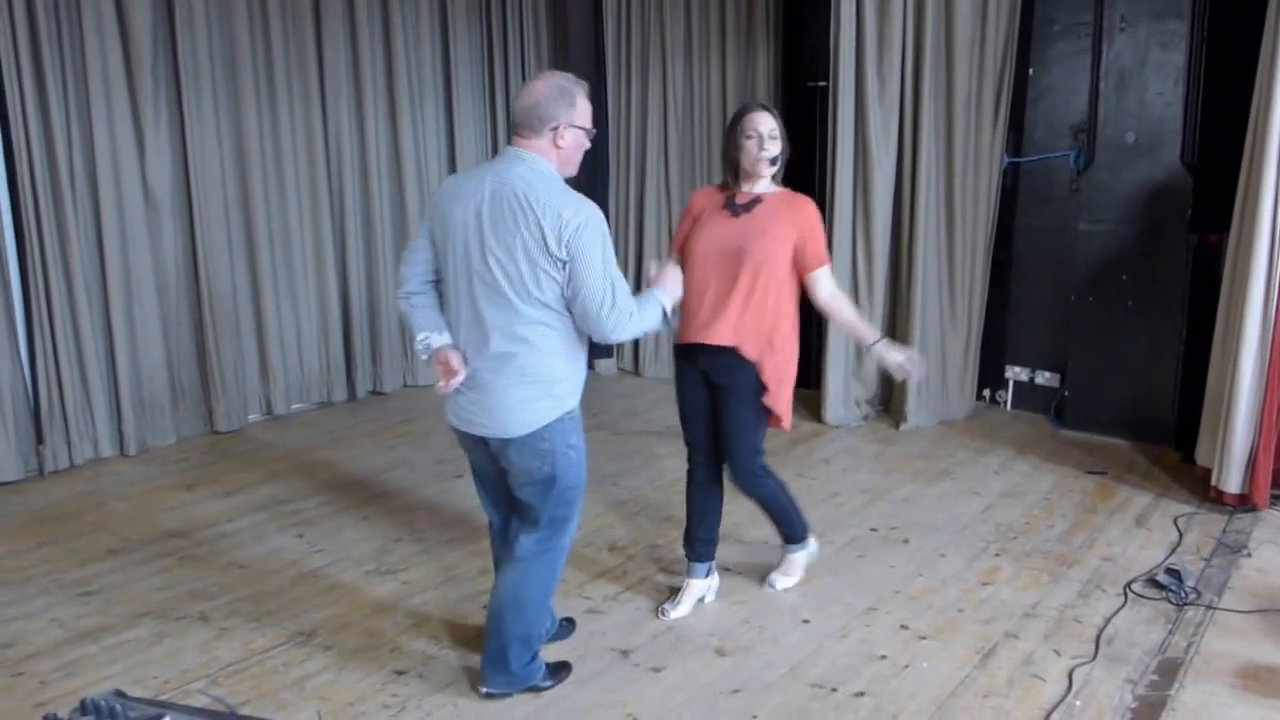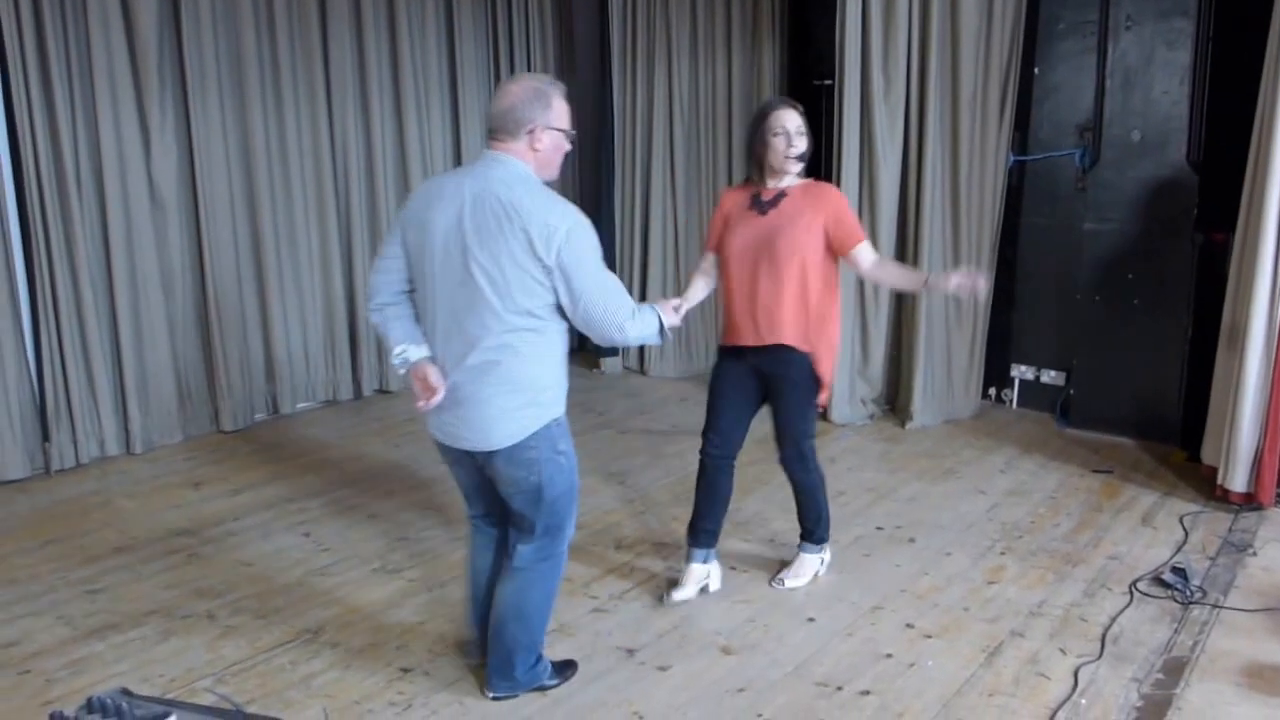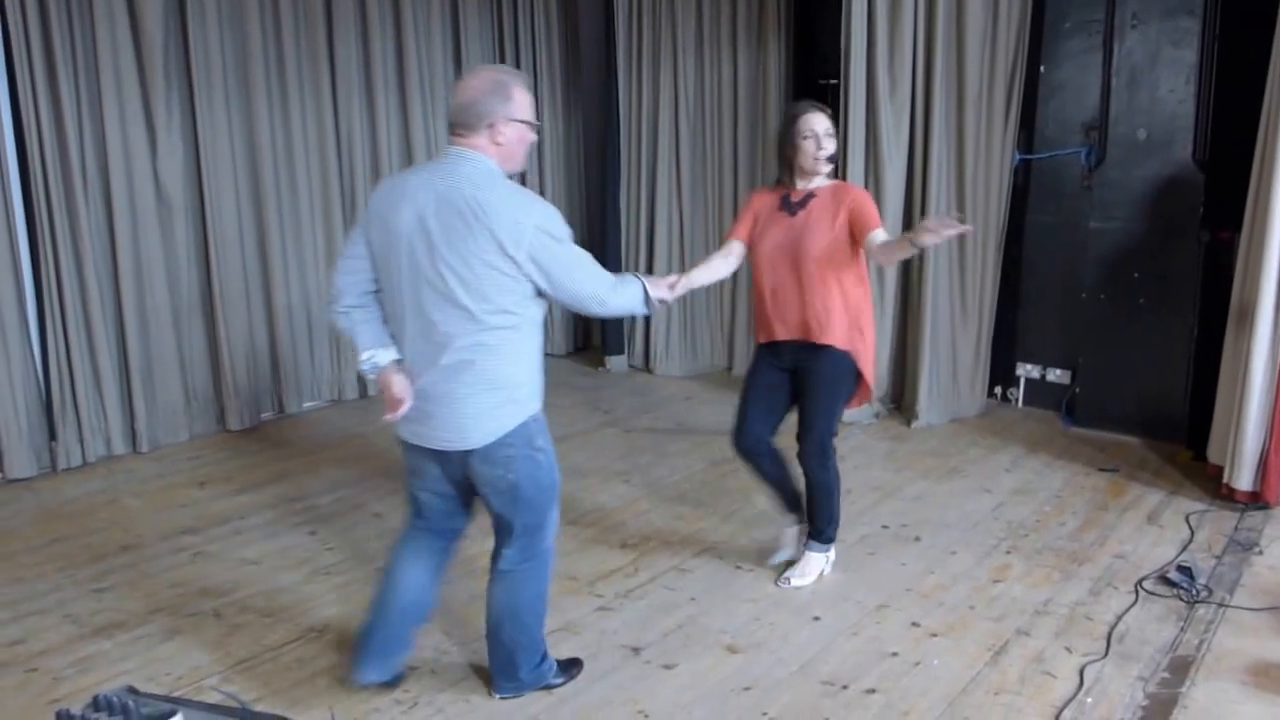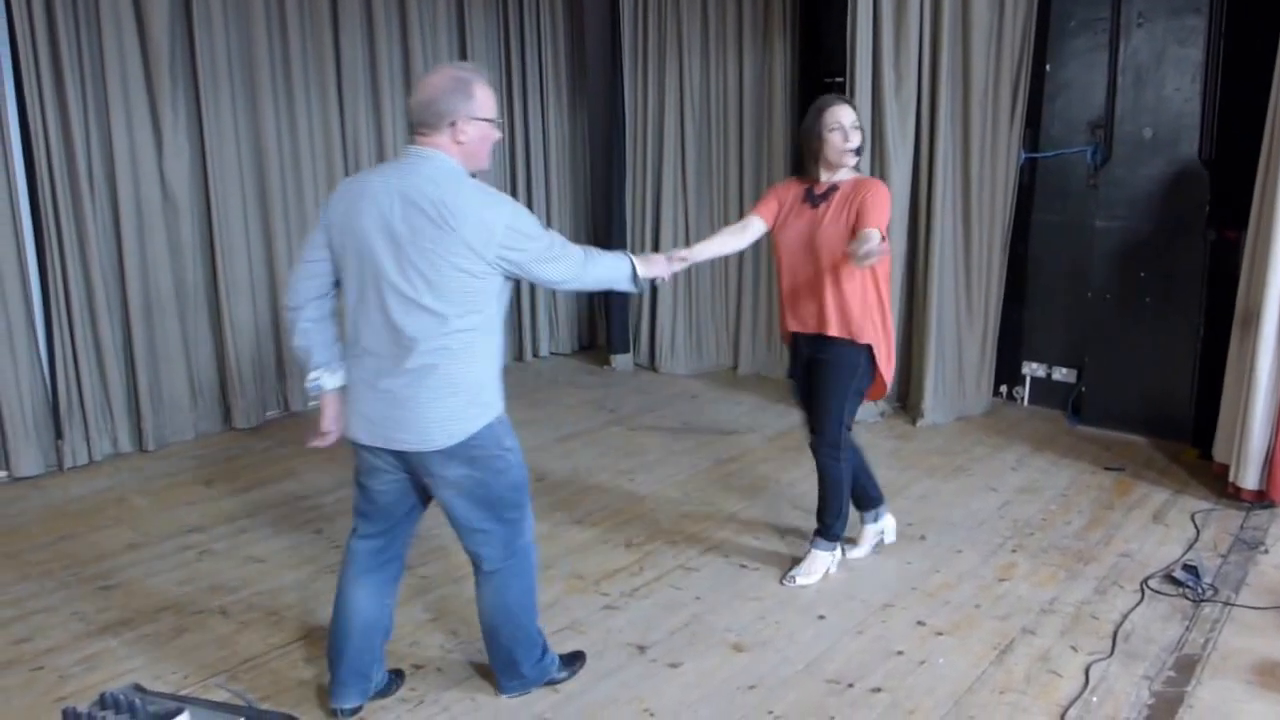
dt=0.2s
person 1, frame 1
left shoulder: (454, 192)
right shoulder: (571, 212)
left elbow: (415, 284)
right elbow: (610, 323)
left wrist: (440, 344)
right wrist: (661, 298)
left hip: (469, 404)
right hip: (537, 408)
left knee: (508, 521)
right knee: (543, 532)
left ankle: (527, 623)
right ankle: (508, 664)
person 1, frame 2
left shoulder: (426, 198)
right shoulder: (556, 219)
left elbow: (385, 296)
right elbow: (607, 323)
left wrist: (417, 358)
right wrist: (657, 319)
left hip: (451, 414)
right hip: (523, 418)
left knee: (490, 527)
right knee: (540, 538)
left ankle: (490, 638)
right ankle: (514, 669)
person 1, frame 3
left shoulder: (390, 196)
right shoulder: (522, 213)
left elbow: (349, 297)
right elbow: (590, 292)
left wrist: (386, 365)
right wrist: (646, 290)
left hip: (420, 415)
right hip: (498, 416)
left knee: (429, 531)
right knee: (525, 540)
left ankle: (378, 656)
right ankle: (519, 668)
person 1, frame 4
left shoulder: (349, 196)
right shoulder: (485, 211)
left elbow: (305, 301)
right elbow: (566, 265)
left wrist: (330, 383)
right wrist: (636, 267)
left hip: (379, 419)
right hip: (458, 420)
left knee: (375, 543)
right knee: (503, 541)
right ankle: (523, 665)
person 2, frame 1
left shoulder: (798, 210)
right shoulder: (702, 202)
left elbow: (825, 291)
right elbow: (676, 270)
left wrist: (876, 343)
left hip: (751, 357)
right hip: (693, 352)
left knee: (744, 465)
right knee: (702, 463)
left ankle: (799, 543)
right ankle: (700, 573)
person 2, frame 2
left shoulder: (824, 199)
right shoulder: (731, 202)
left elbow: (870, 264)
right elbow: (710, 271)
left wrist: (932, 282)
right wrist: (676, 309)
left hip: (796, 347)
right hip: (738, 349)
left knee: (795, 453)
right knee: (716, 448)
left ankle: (815, 549)
right ankle: (701, 562)
person 2, frame 3
left shoulder: (850, 199)
right shoulder: (762, 203)
left elbow: (879, 249)
right elbow: (727, 259)
left wrist: (915, 240)
right wrist: (674, 286)
left hip: (831, 344)
right hip: (775, 344)
left knee: (815, 448)
right knee: (749, 437)
left ankle: (819, 548)
right ankle: (801, 520)
person 2, frame 4
left shoulder: (870, 192)
right shoulder: (787, 194)
left elbow: (868, 242)
right elbow: (741, 235)
left wrist: (870, 246)
right wrist: (682, 256)
left hip: (851, 336)
right hip: (804, 335)
left knee: (828, 438)
right knee: (829, 436)
left ankle: (827, 545)
right ankle: (875, 515)
